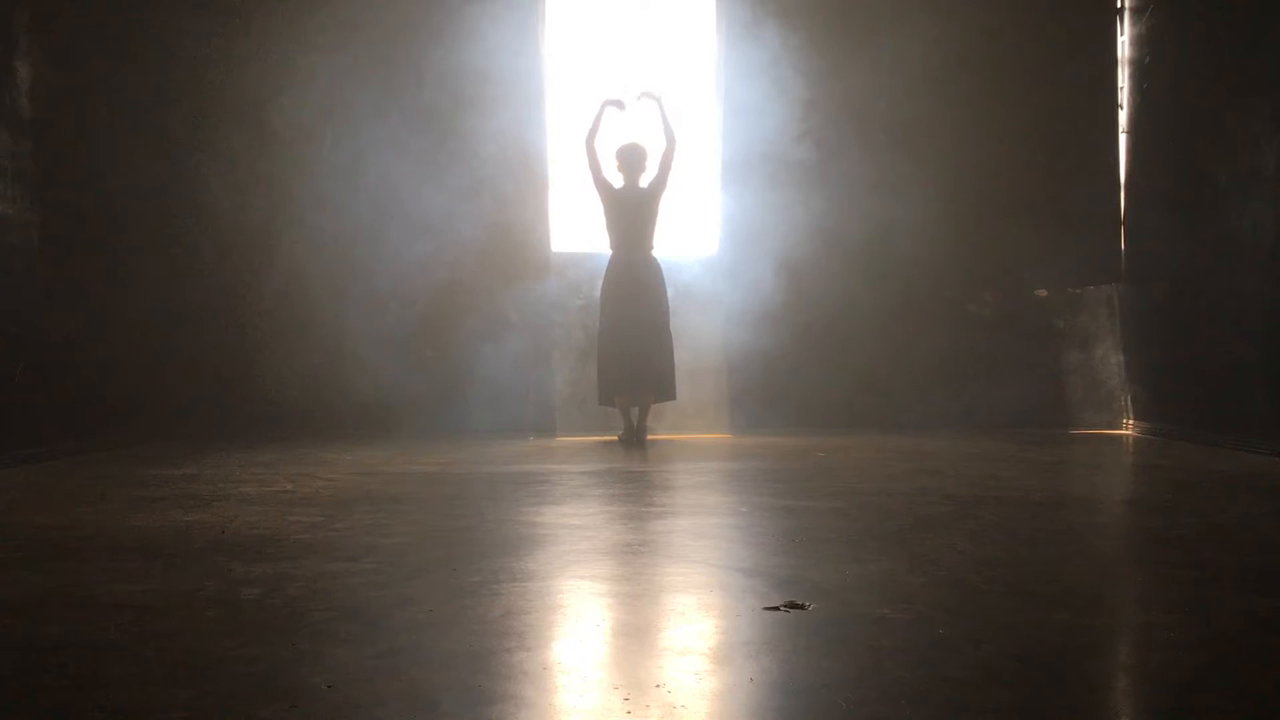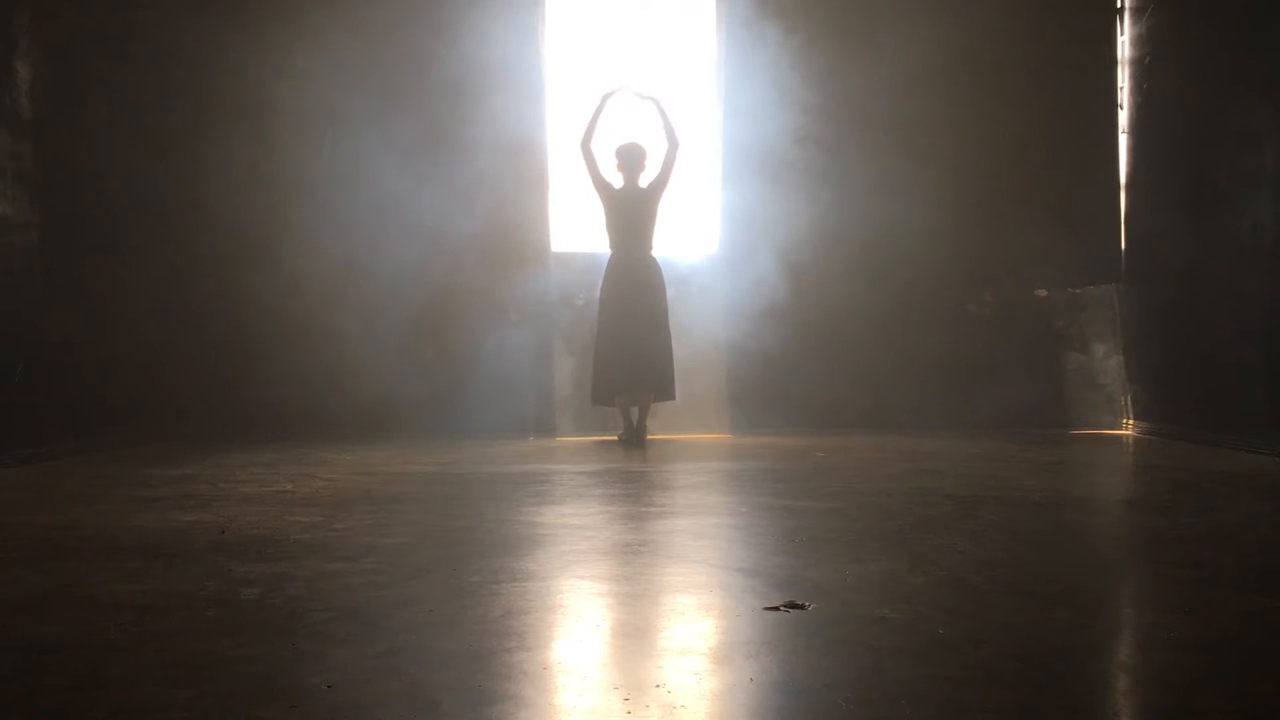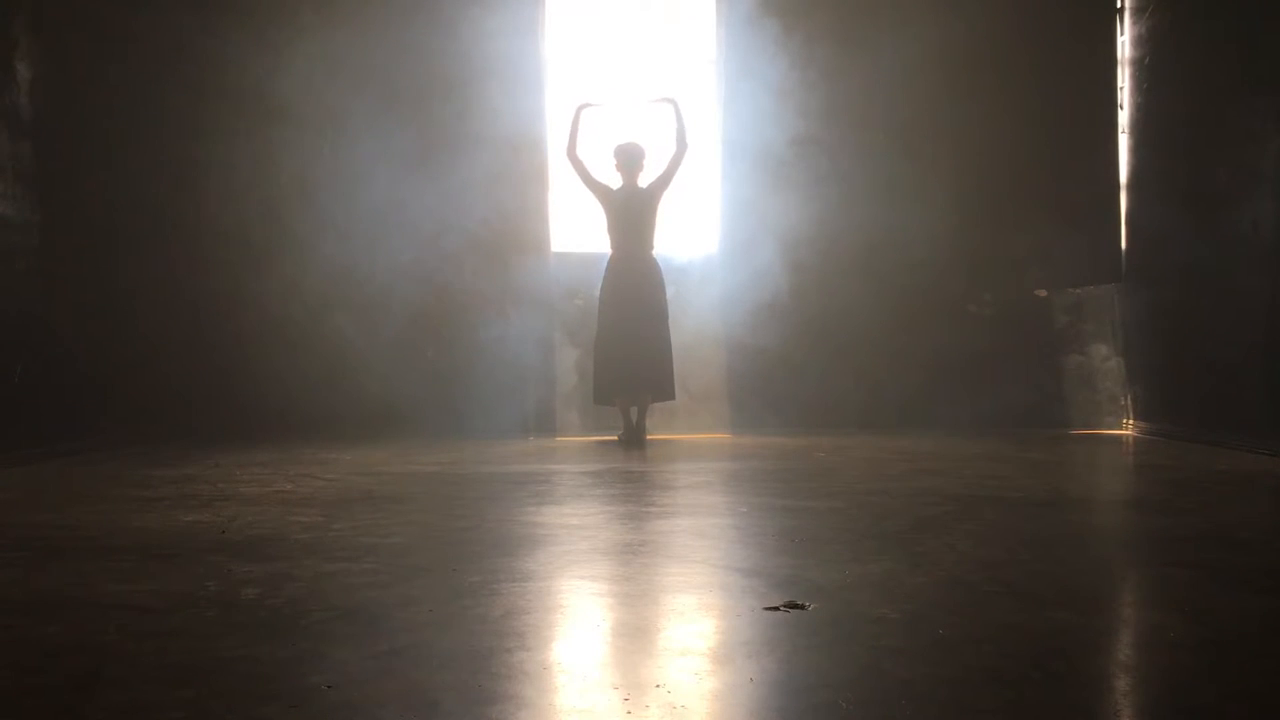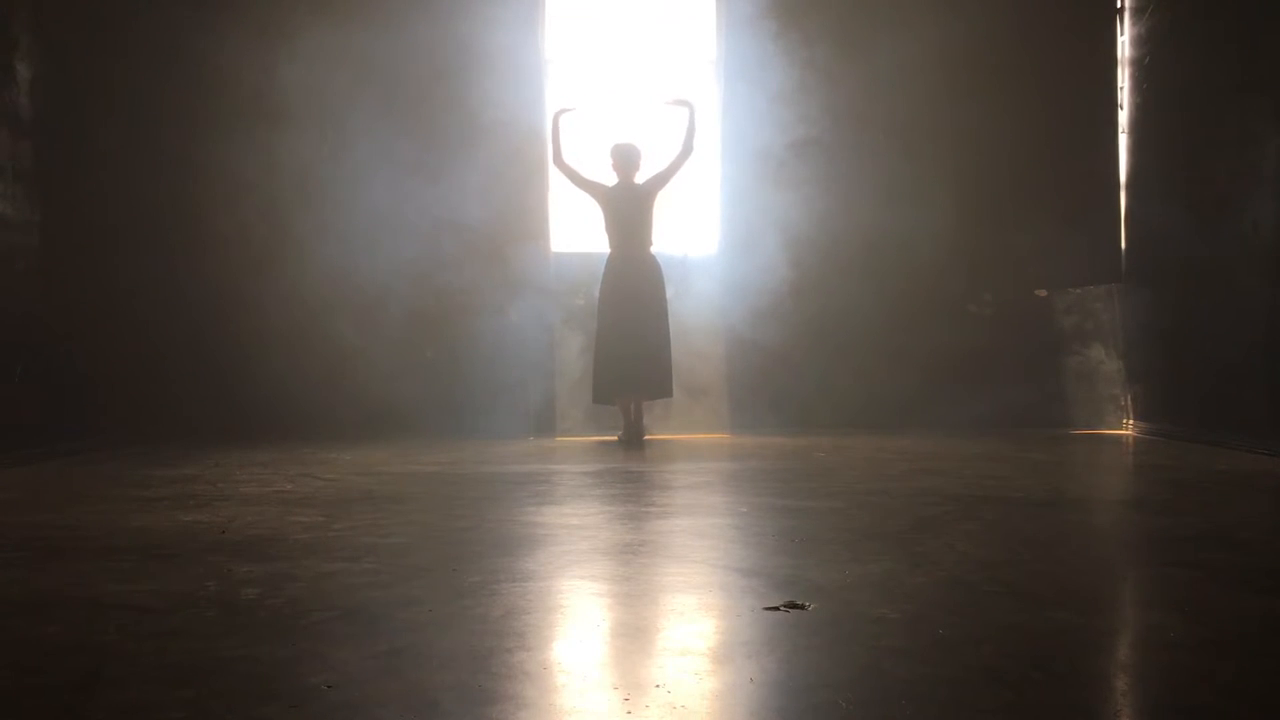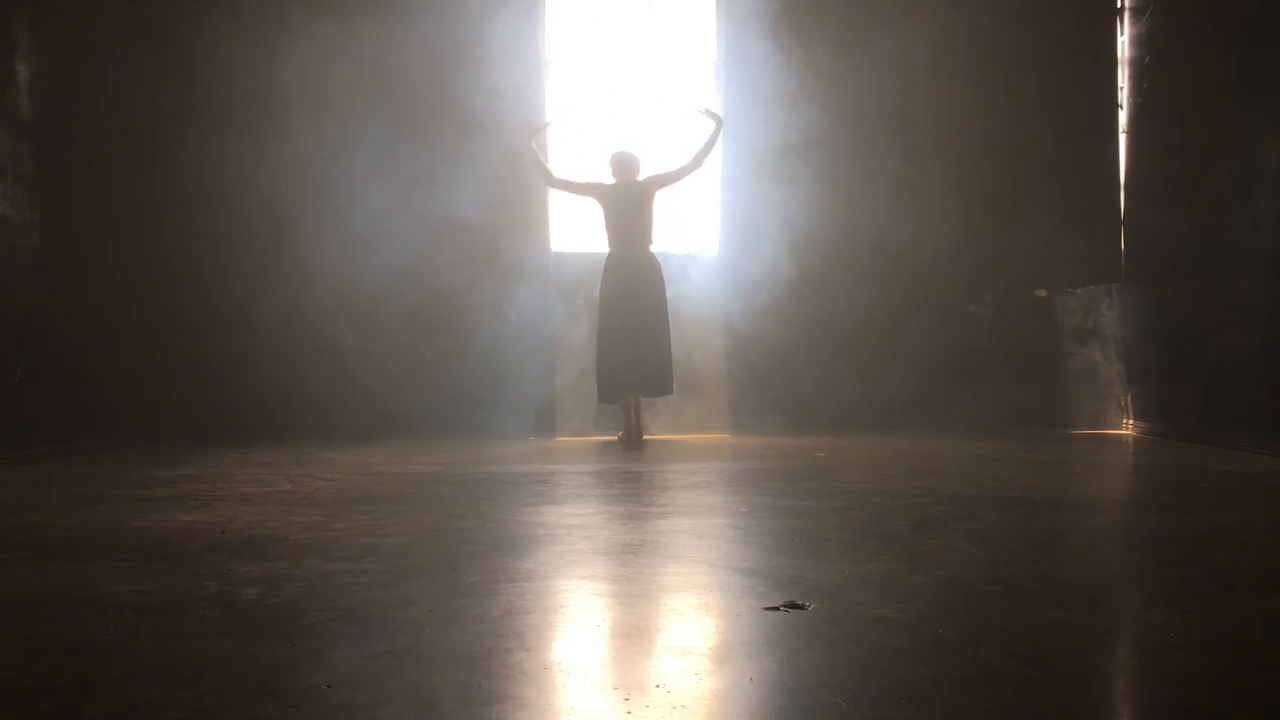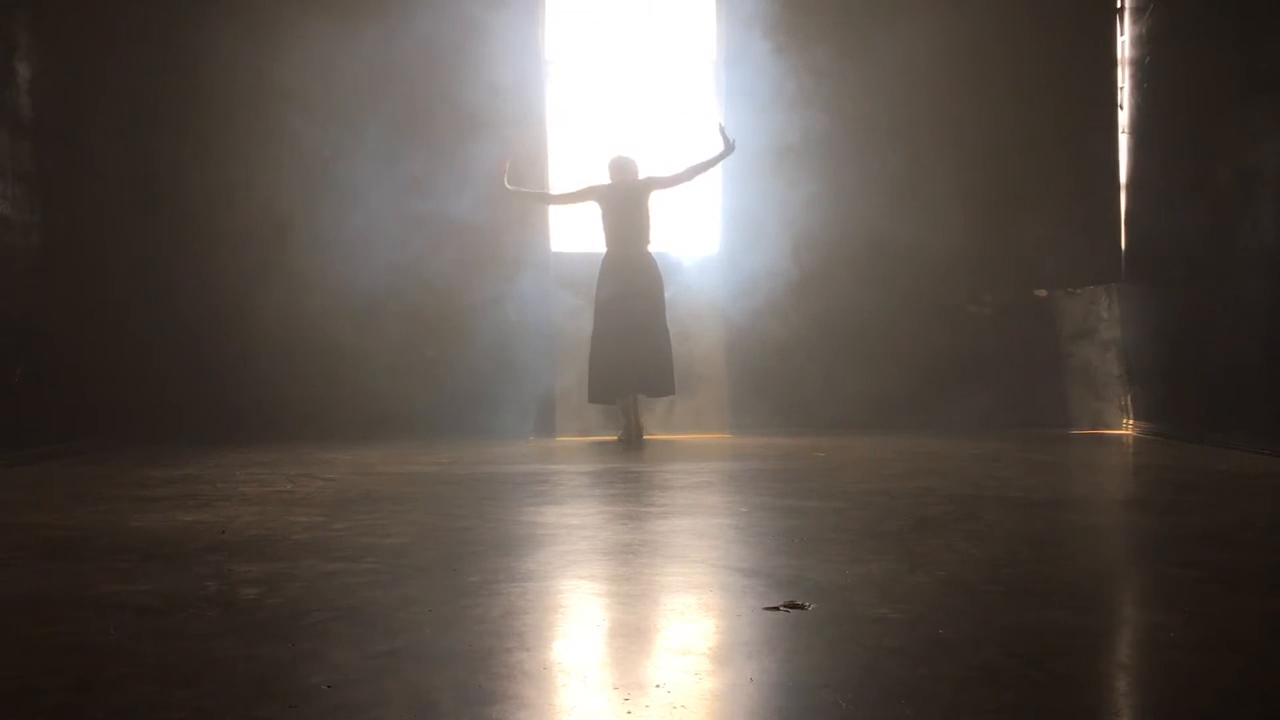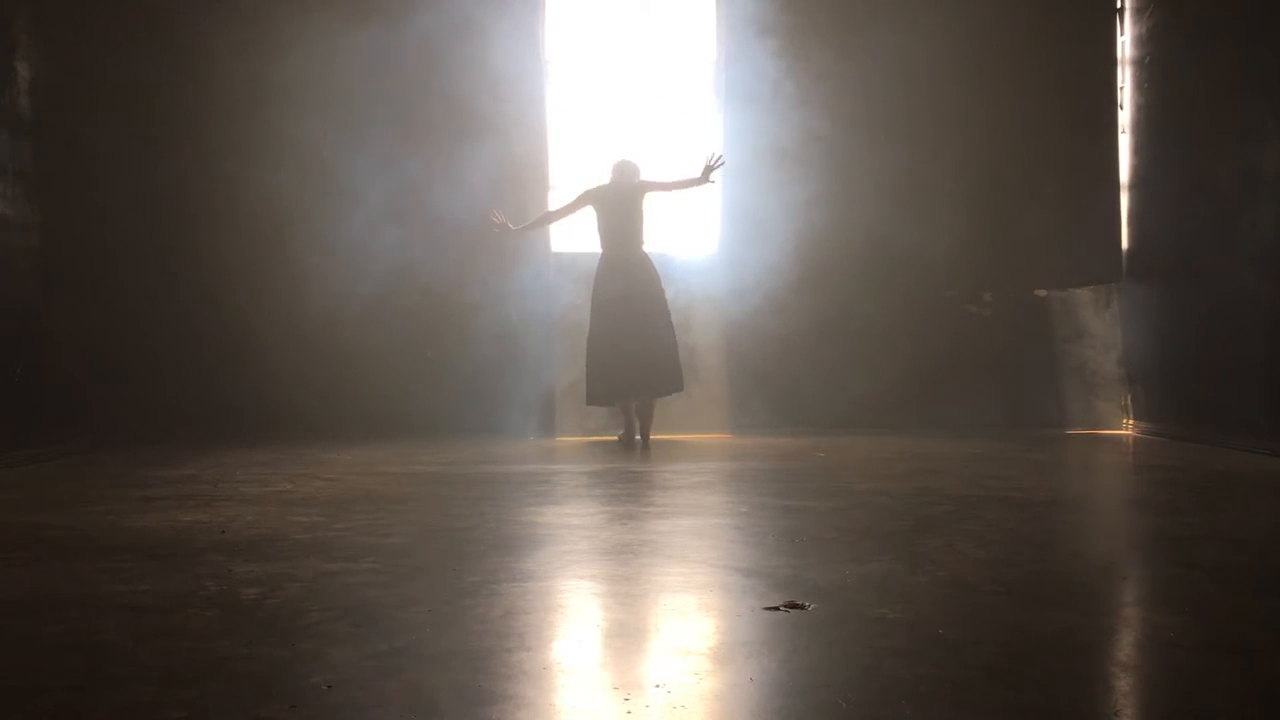
dt=0.7s
person 1, frame 1
left shoulder: (608, 195)
right shoulder: (653, 194)
left elbow: (589, 145)
right elbow: (672, 144)
left wrist: (604, 108)
right wrist: (659, 104)
left hip: (618, 275)
right hip: (647, 274)
left knee: (617, 351)
right knee: (649, 350)
left ankle: (628, 427)
right ankle: (641, 426)
person 1, frame 2
left shoulder: (608, 196)
right shoulder: (653, 195)
left elbow: (585, 146)
right elbow: (674, 145)
left wrist: (602, 103)
right wrist: (657, 105)
left hip: (618, 276)
right hip: (647, 275)
left knee: (617, 351)
right knee: (649, 350)
left ankle: (628, 427)
right ankle: (641, 426)
person 1, frame 3
left shoulder: (607, 196)
right shoulder: (652, 194)
left elbow: (572, 154)
right elbow: (681, 149)
left wrist: (579, 113)
right wrist: (674, 108)
left hip: (618, 275)
right hip: (647, 274)
left knee: (616, 350)
right knee: (649, 349)
left ankle: (628, 426)
right ankle: (640, 424)
person 1, frame 4
left shoulder: (603, 194)
right shoulder: (649, 191)
left elbow: (560, 162)
right elbow: (686, 152)
left wrist: (556, 122)
right wrist: (690, 112)
left hip: (617, 273)
right hip: (647, 272)
left knee: (617, 347)
right knee: (647, 345)
left ankle: (628, 425)
right ankle: (638, 421)
person 1, frame 5
left shoulder: (603, 191)
right shoulder: (648, 187)
left elbow: (552, 180)
right elbow: (693, 164)
left wrist: (535, 144)
right wrist: (716, 127)
left hip: (617, 271)
right hip: (646, 270)
left knee: (618, 346)
right knee: (646, 343)
left ankle: (629, 425)
right ankle: (637, 422)
person 1, frame 6
left shoulder: (600, 192)
right shoulder: (644, 186)
left elbow: (552, 198)
right elbow: (686, 174)
left wrist: (513, 189)
right wrist: (723, 154)
left hip: (614, 272)
right hip: (643, 270)
left knee: (616, 345)
right knee: (644, 342)
left ankle: (629, 424)
right ankle: (635, 421)
person 1, frame 7
left shoulder: (595, 193)
right shoulder: (638, 187)
left elbow: (552, 215)
right elbow: (671, 185)
left wrist: (515, 229)
right wrist: (700, 179)
left hip: (610, 272)
right hip: (639, 269)
left knee: (614, 346)
right knee: (651, 342)
left ankle: (630, 426)
right ankle: (645, 423)
